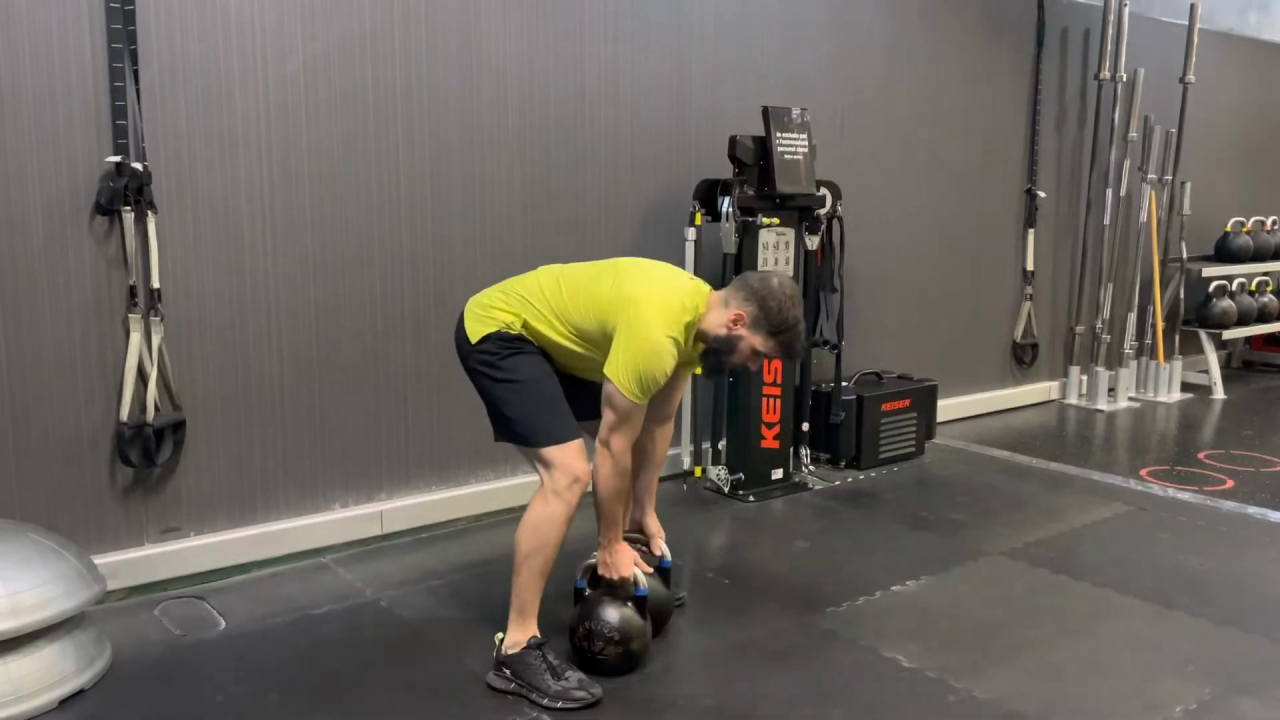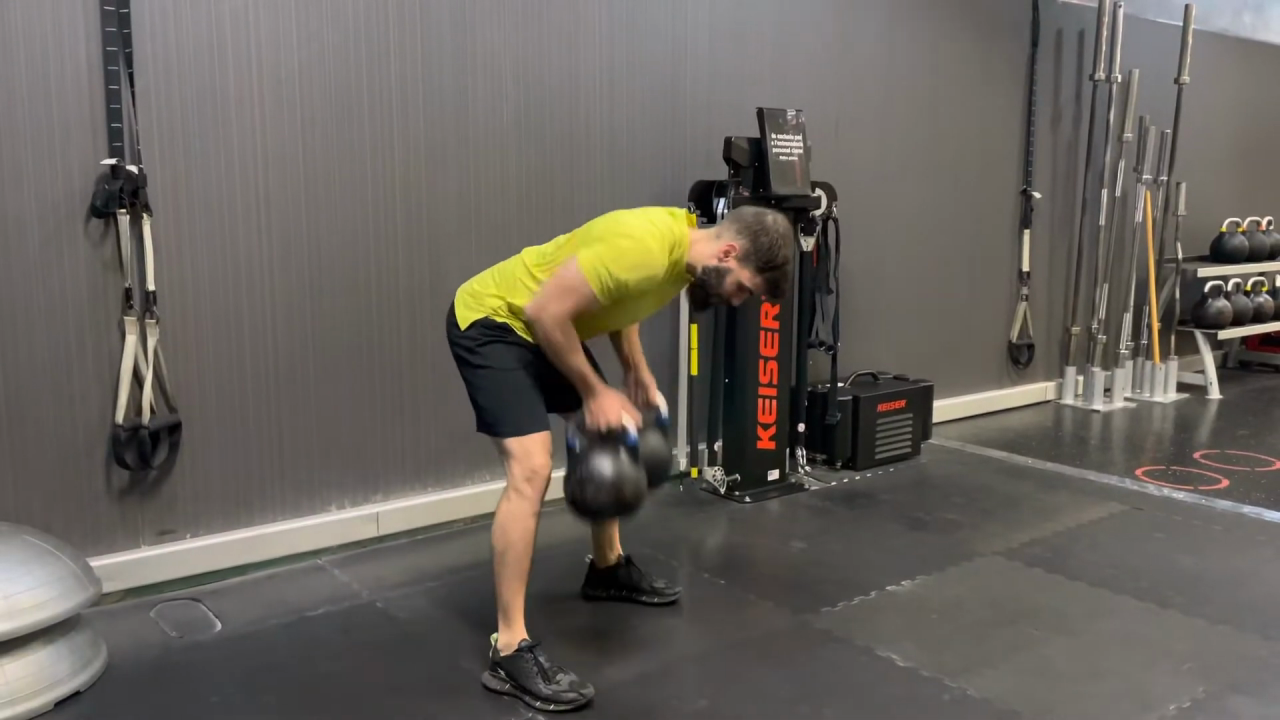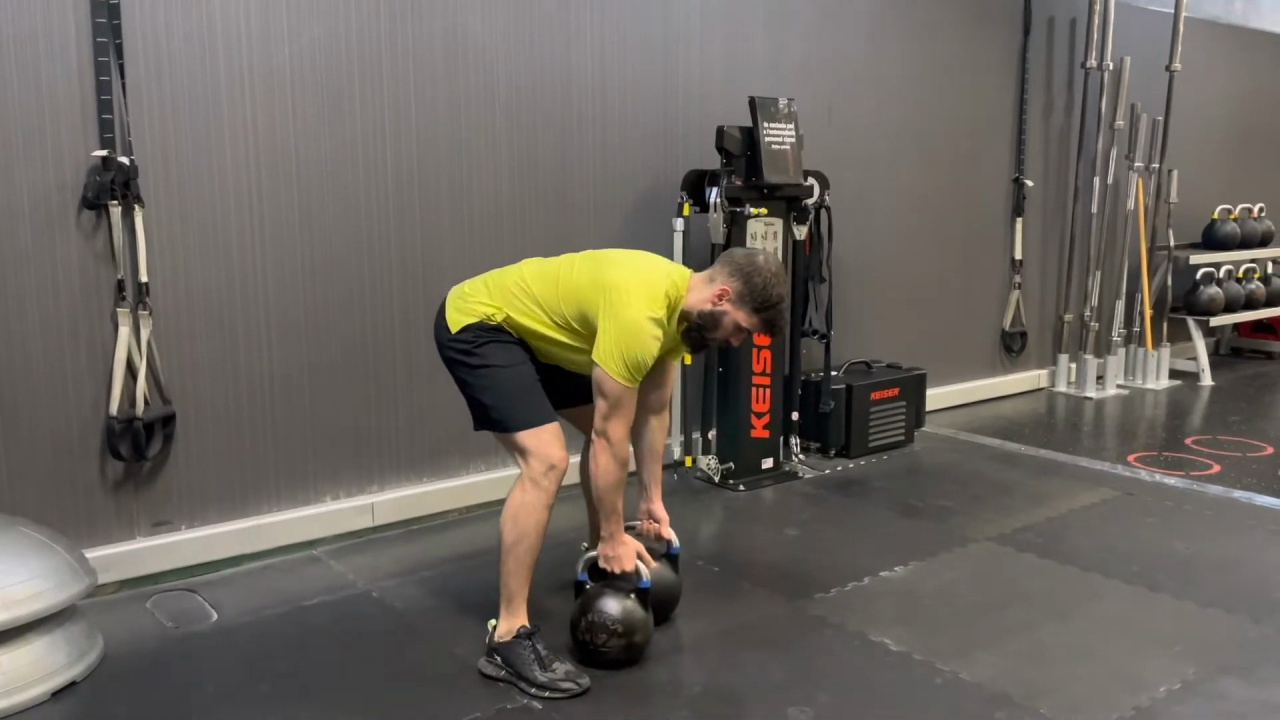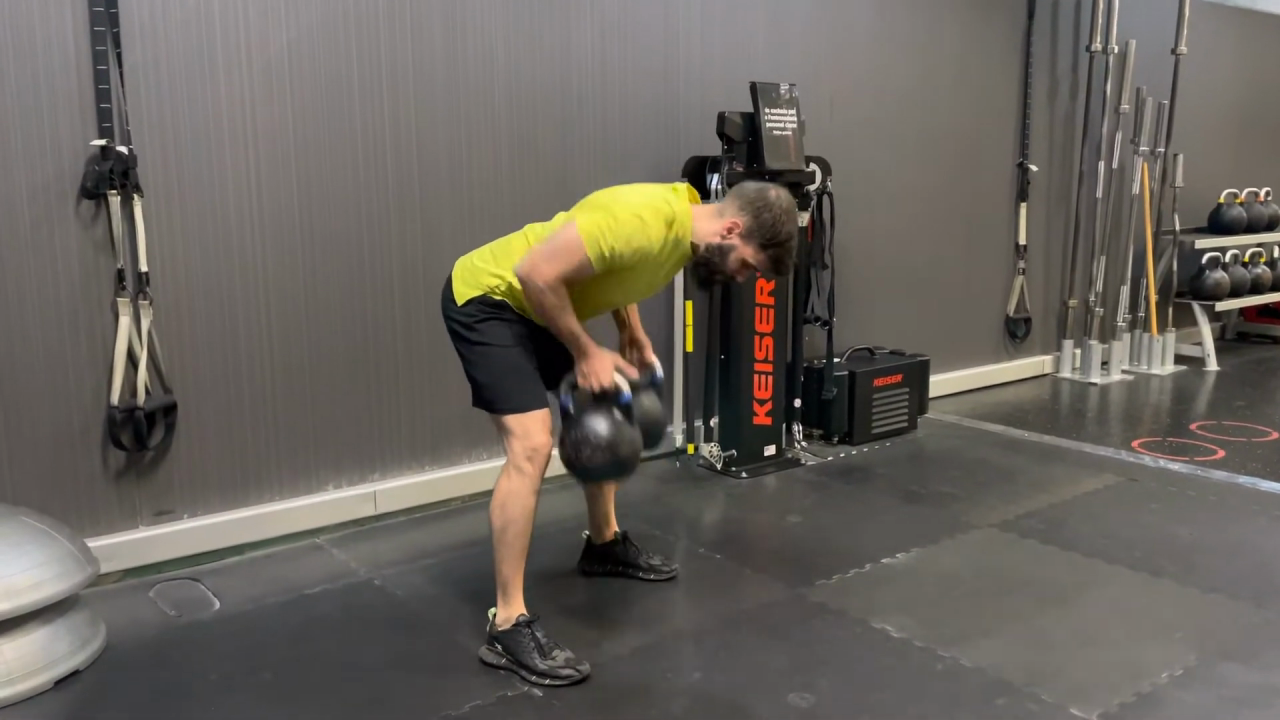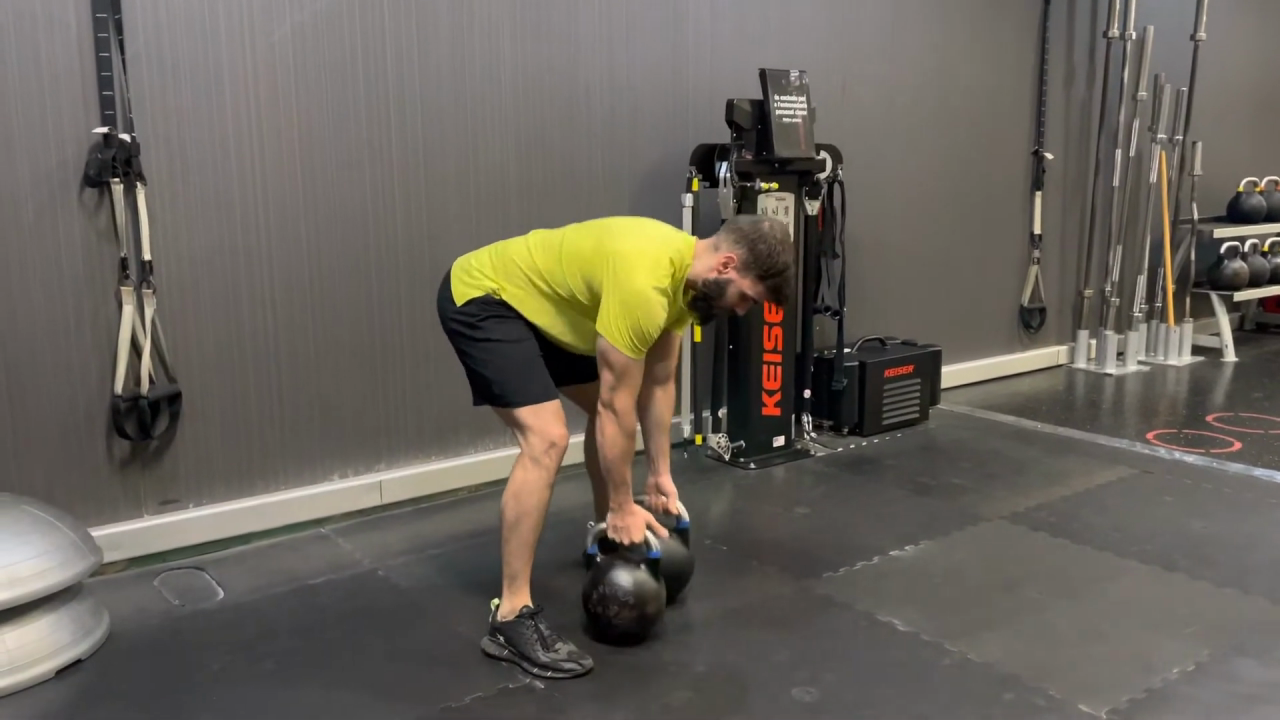
dt=1s
person 1, frame 1
left shoulder: (696, 313)
right shoulder: (655, 332)
left elbow: (657, 423)
right elbow: (612, 447)
left wrist: (645, 509)
right wrist: (610, 545)
left hip: (547, 332)
right hip: (497, 330)
left knee: (624, 431)
right knee: (569, 474)
left ankle: (619, 573)
right ankle: (517, 649)
person 1, frame 2
left shoulder: (683, 246)
right shoulder: (644, 249)
right elbow: (544, 309)
left wrist: (637, 372)
right wrist: (594, 392)
left hip: (541, 327)
right hip: (491, 320)
left knee: (611, 434)
right knee: (531, 470)
left ankle: (607, 567)
right ankle: (510, 650)
person 1, frame 3
left shoulder: (680, 303)
right shoulder: (639, 316)
left elbow: (653, 411)
right elbow: (609, 438)
left wrist: (652, 499)
right wrist: (613, 537)
left hip: (529, 325)
right hip: (476, 323)
left knee: (608, 422)
right knee: (547, 461)
left ankle: (599, 561)
right ankle: (508, 639)
person 1, frame 4
left shoulder: (686, 222)
right shoulder: (643, 225)
right elbow: (533, 270)
left wrist: (635, 338)
right wrist: (586, 352)
left hip: (536, 302)
right hip: (486, 296)
right knee: (532, 446)
left ankle: (604, 543)
right ankle: (508, 626)
person 1, frame 5
left shoulder: (683, 270)
right shoulder: (644, 284)
left elbow: (657, 381)
right elbow: (610, 404)
left wrist: (660, 474)
right wrist: (623, 507)
left hip: (533, 301)
right hip: (482, 299)
left knee: (616, 409)
right knee: (546, 438)
left ankle: (612, 538)
right ankle: (511, 618)
